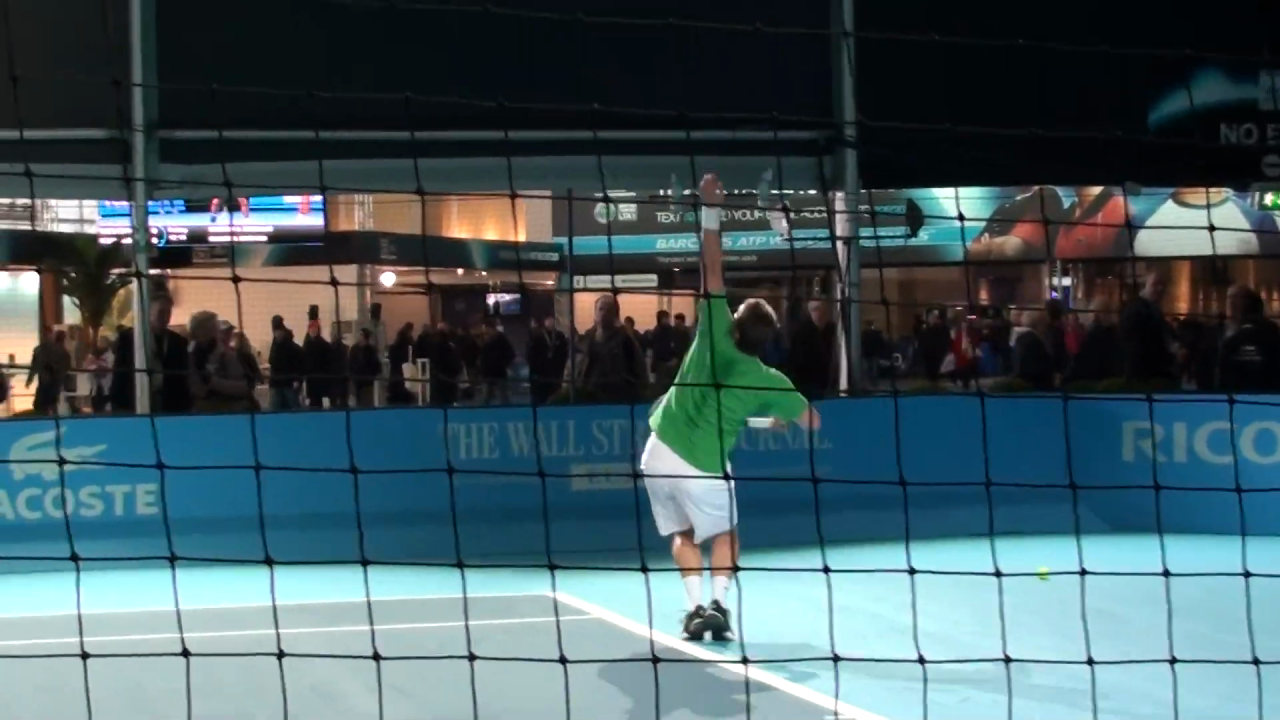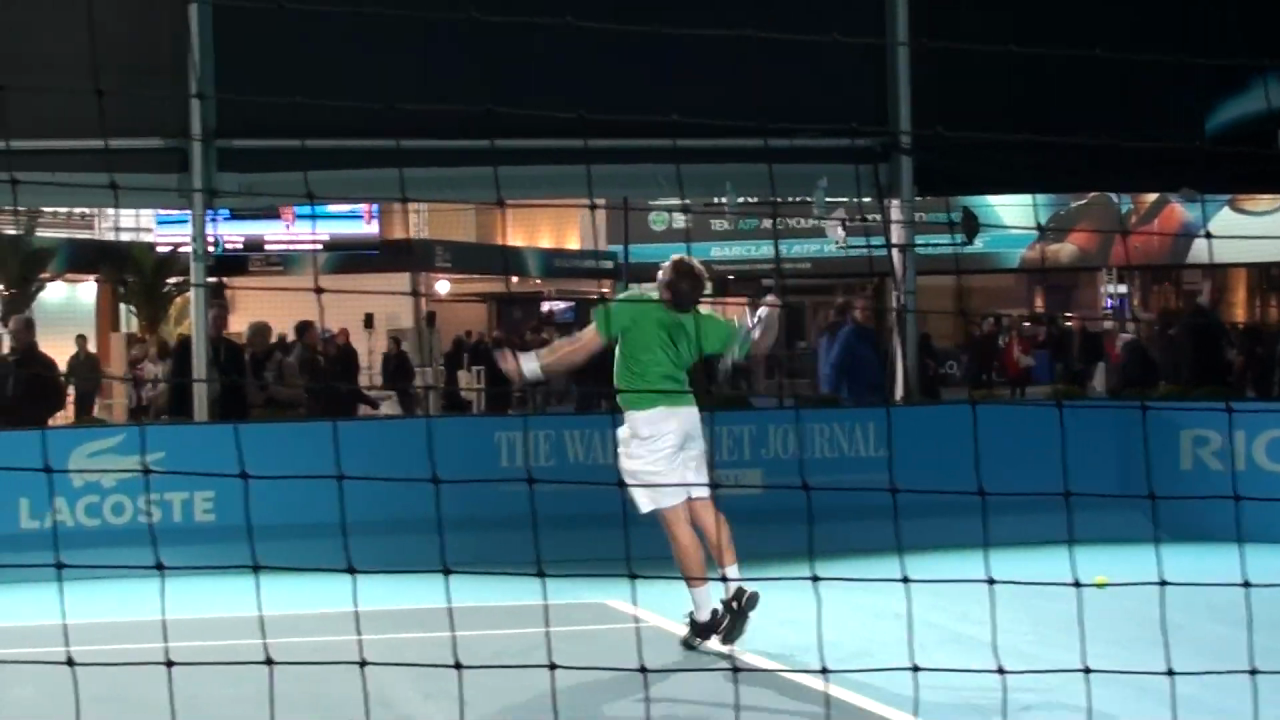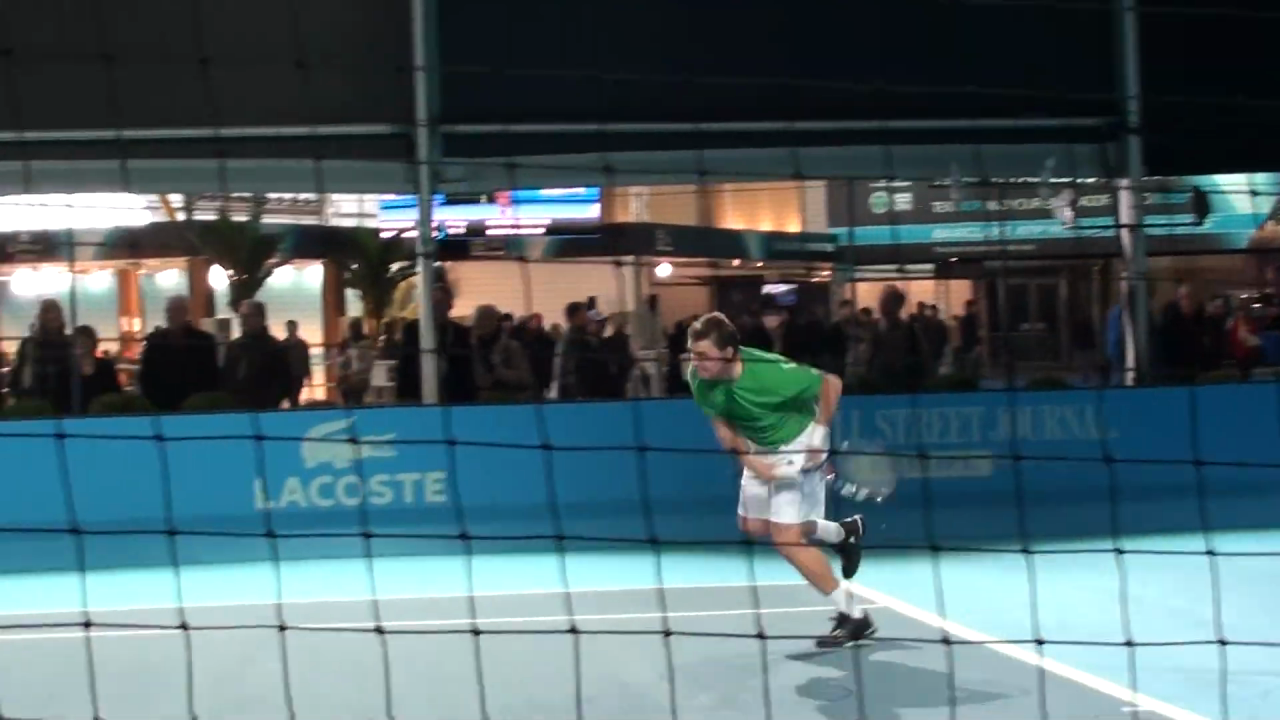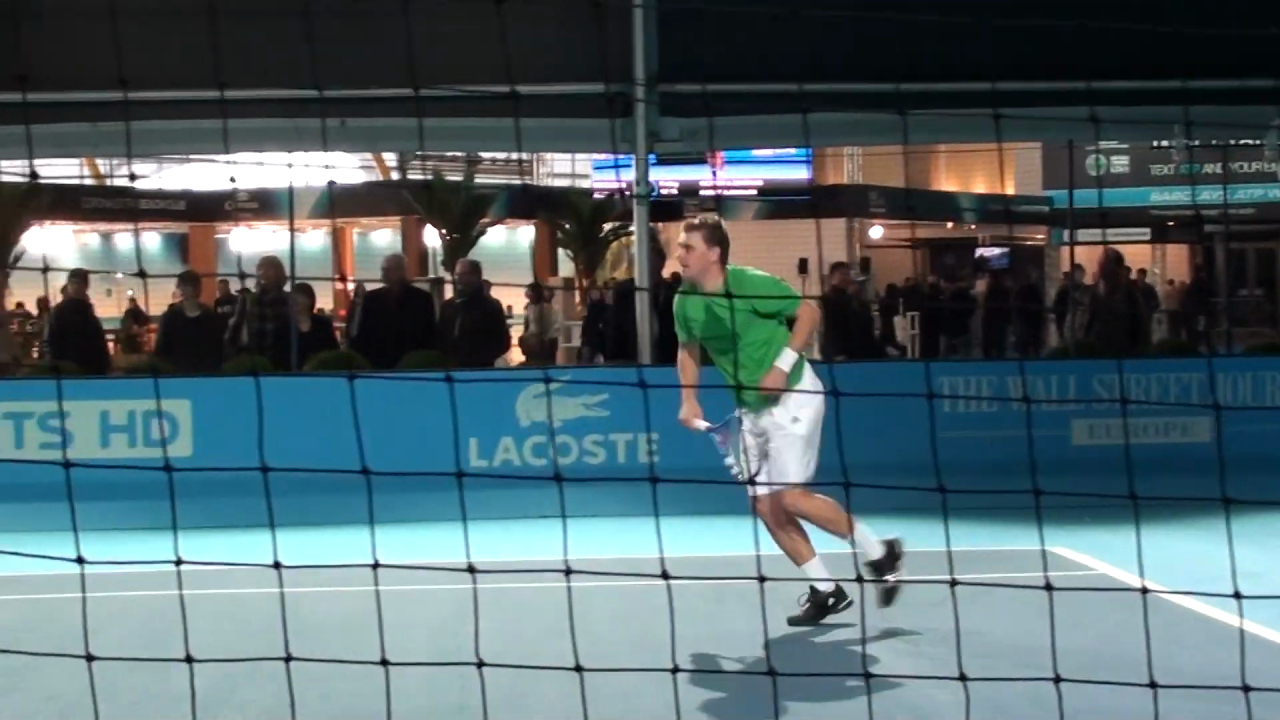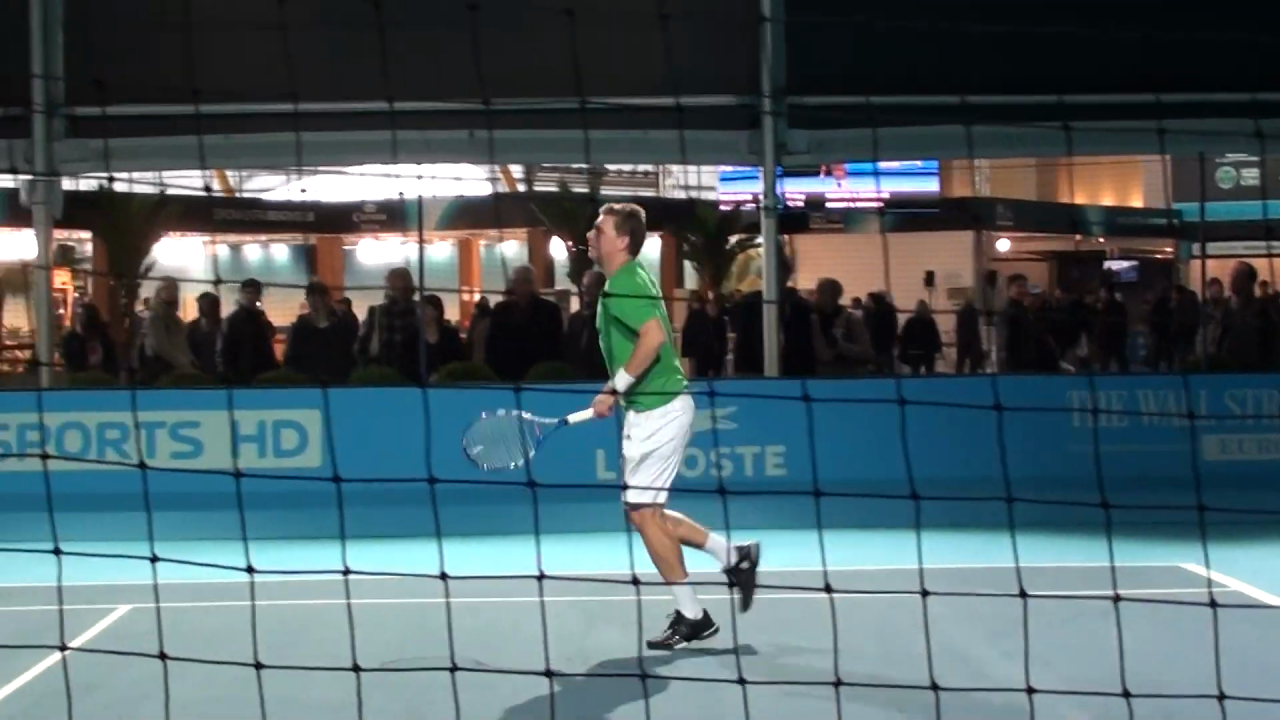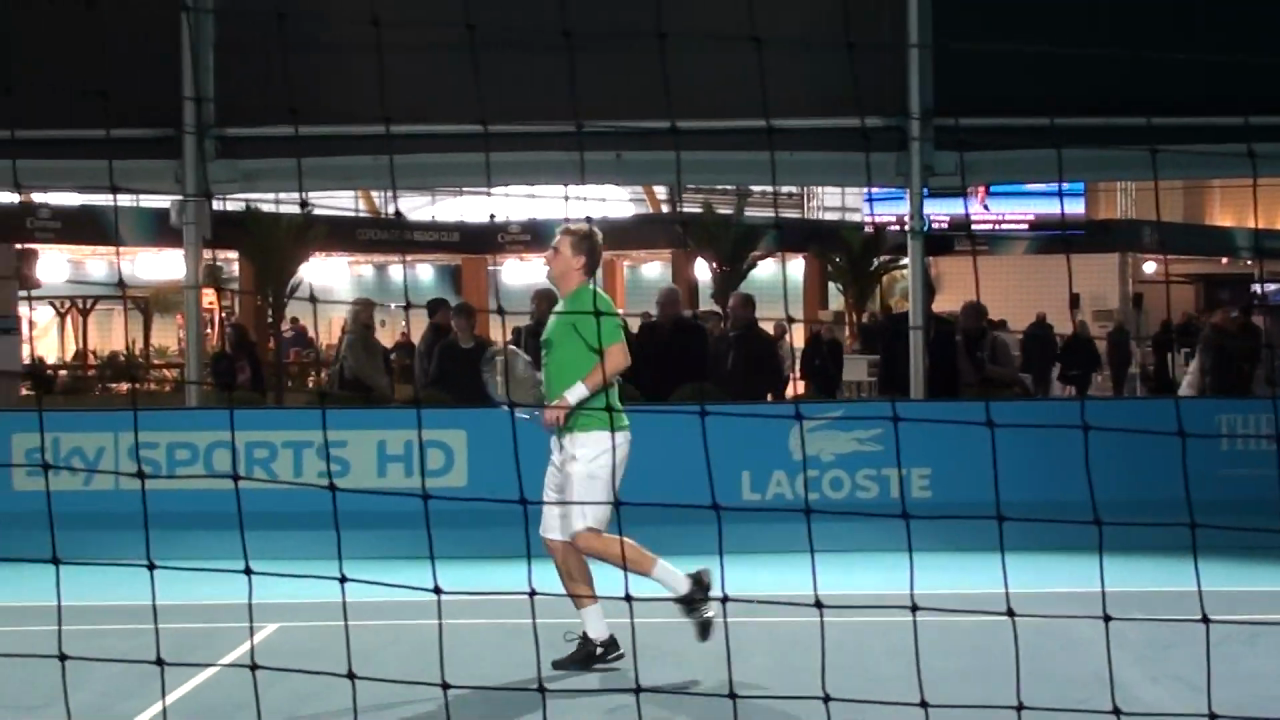
dt=0.4s
person 1, frame 1
left shoulder: (713, 340)
right shoulder: (768, 381)
left elbow: (712, 275)
right elbow: (813, 420)
left wrist: (711, 210)
right wrist: (778, 416)
left hip: (658, 458)
right hip: (703, 475)
left knee: (683, 537)
right knee: (721, 538)
left ankle: (698, 608)
right ankle: (716, 602)
person 1, frame 2
left shoulder: (634, 306)
right shoulder: (701, 324)
left elbow: (578, 350)
right elbow: (759, 343)
left wrist: (527, 364)
right wrist: (767, 314)
left hip: (648, 422)
right hip: (682, 418)
left knee: (674, 520)
right knee: (702, 508)
left ankle: (705, 613)
right ankle: (735, 589)
person 1, frame 3
left shoulder: (771, 371)
right shoulder: (697, 376)
left elbow: (832, 385)
right elbow: (722, 427)
left wrist: (817, 438)
right wrist: (754, 458)
left hip: (798, 444)
right hip: (757, 449)
left knee: (785, 538)
right knee: (753, 526)
left ankle: (853, 615)
right ankle: (839, 533)
person 1, frame 4
left shoulder: (756, 285)
right shoulder: (685, 301)
left elbow: (809, 312)
right elbow: (688, 352)
left wrist: (782, 365)
right wrist: (688, 397)
left hip: (793, 397)
right hip: (755, 408)
left knee: (789, 497)
right knee: (768, 507)
left ankle: (879, 552)
right ankle: (826, 589)
person 1, frame 5
left shoulder: (626, 283)
right shoulder: (624, 281)
left elbow: (655, 337)
left wrist: (615, 387)
right wrist: (617, 389)
left hip: (659, 411)
right hip: (645, 414)
left knee: (642, 512)
right knee: (646, 512)
left ankle: (693, 617)
right ankle: (734, 555)
person 1, frame 6
left shoulder: (588, 301)
right shoulder: (563, 310)
left elbow: (618, 358)
left wrist: (569, 398)
left hip: (593, 436)
right hip: (571, 439)
left knee: (587, 538)
right knee: (557, 542)
left ankle: (686, 587)
right ankle: (599, 639)
